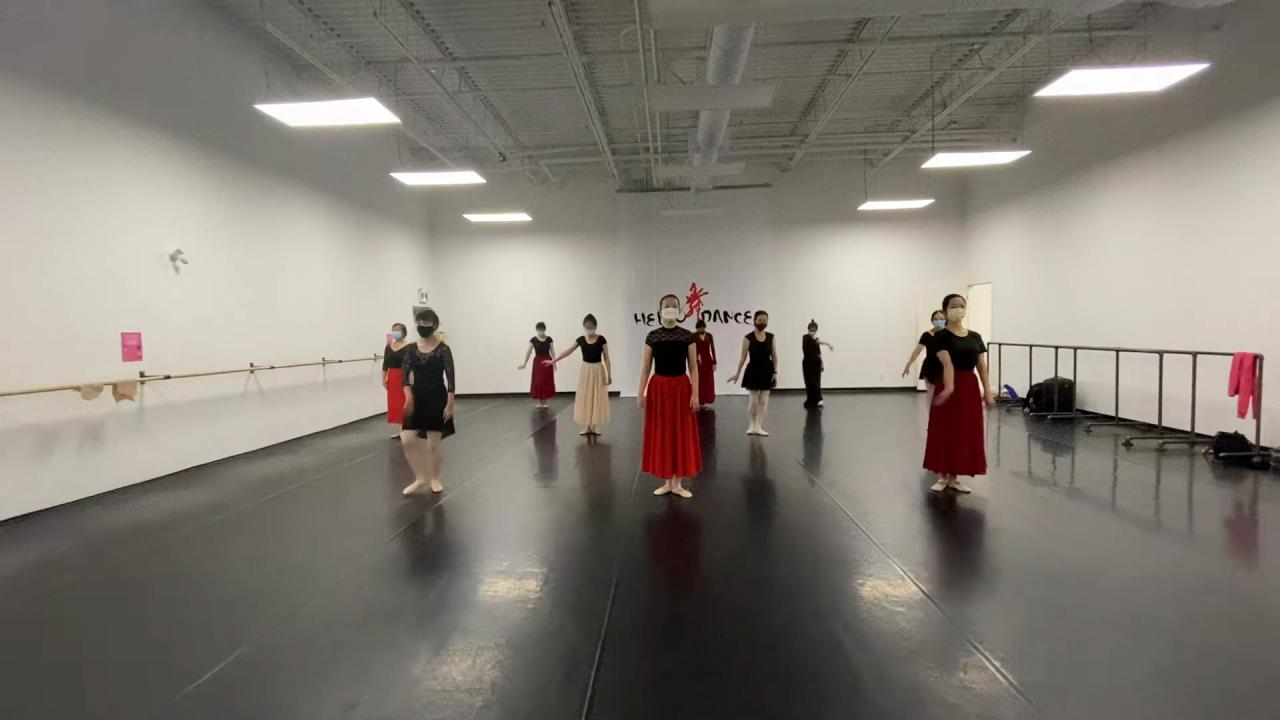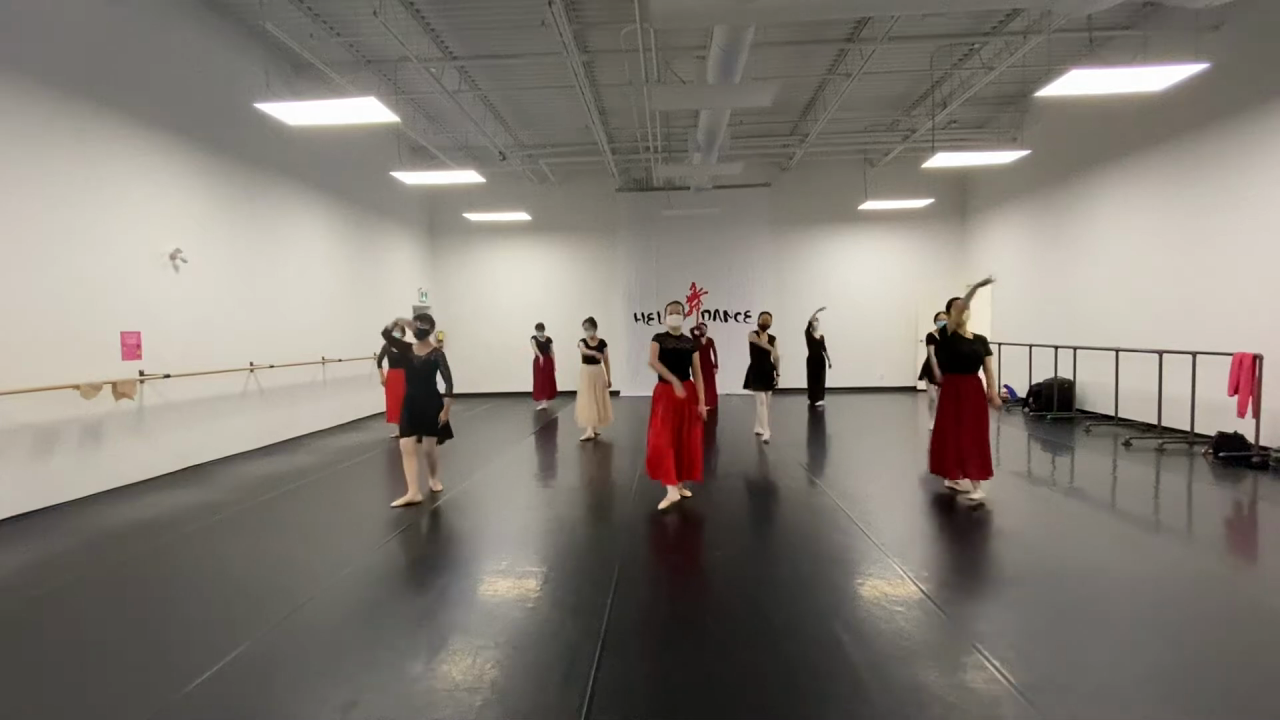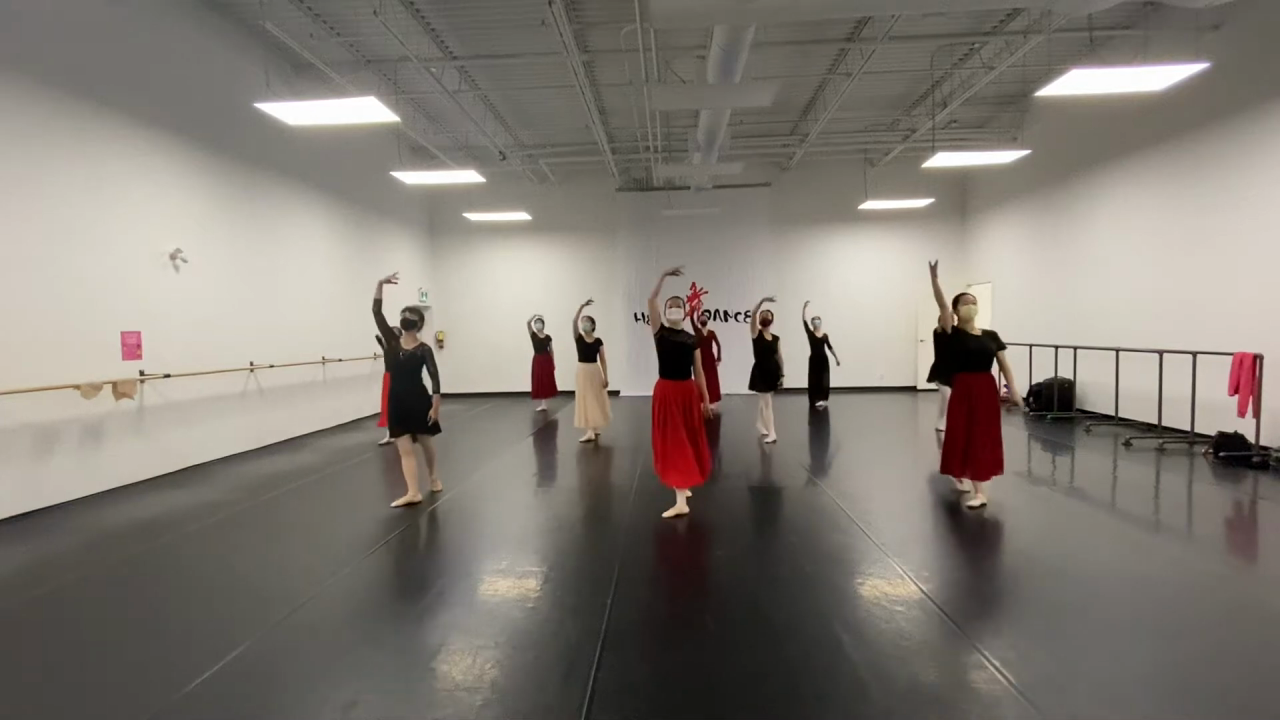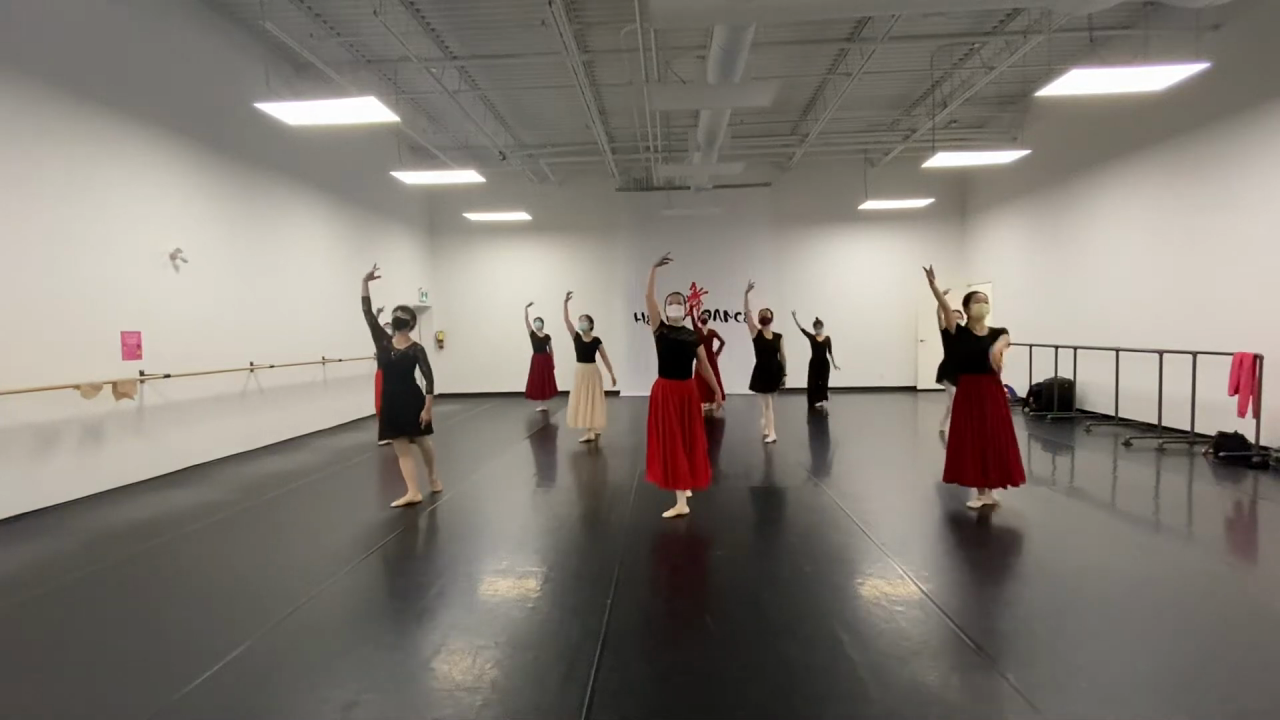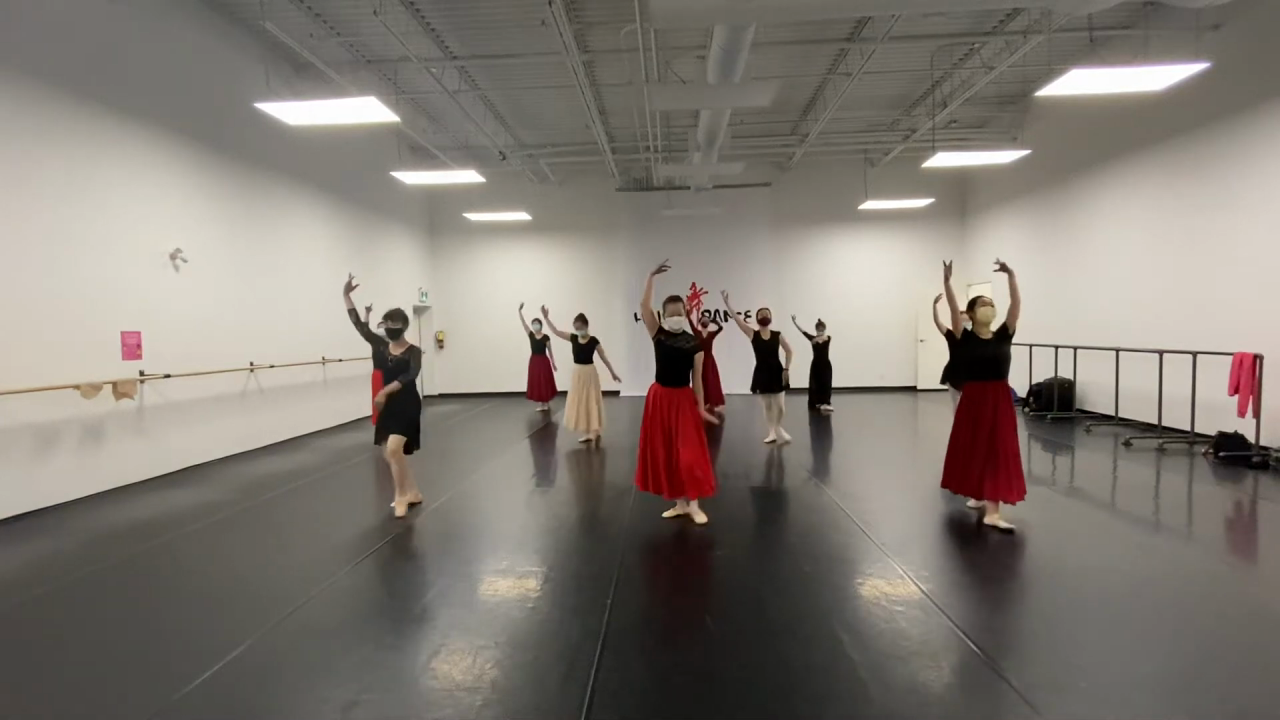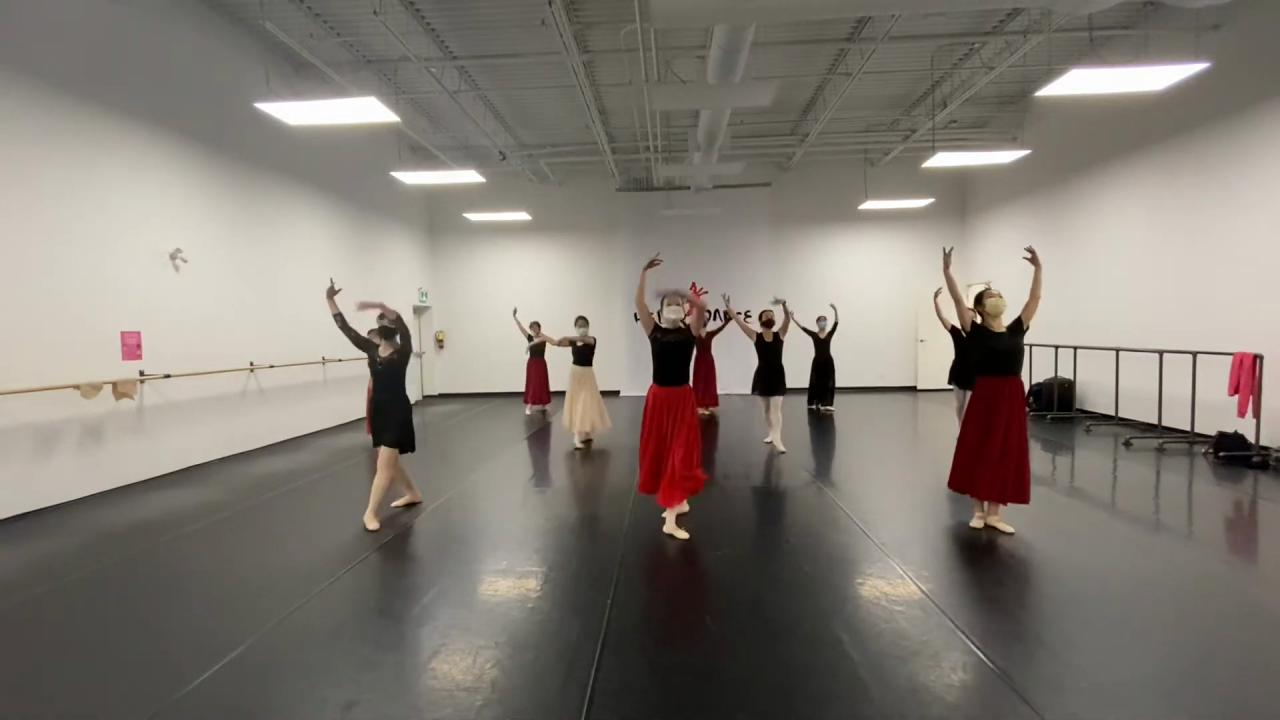
dt=0.4s
person 1, frame 1
left shoulder: (687, 336)
right shoulder: (653, 336)
left elbow: (693, 367)
right elbow: (646, 367)
left wrist: (695, 392)
right wrist: (641, 392)
left hip: (681, 386)
right hip: (659, 386)
left knee: (681, 435)
right knee: (661, 435)
left ankle: (677, 484)
right ankle: (667, 482)
person 1, frame 2
left shoulder: (690, 343)
right shoulder: (658, 339)
left elbow: (697, 374)
right elbow: (652, 362)
left wrist: (701, 401)
right wrist: (674, 381)
left hip: (688, 393)
right hip: (664, 393)
left knee: (687, 442)
right knee: (662, 442)
left ankle: (679, 484)
right ankle: (671, 490)
person 1, frame 3
left shoulder: (692, 339)
right shoulder: (659, 332)
left elbow: (699, 371)
right elbow: (651, 302)
left wrist: (706, 399)
right wrist: (663, 278)
left hip: (688, 392)
right hip: (666, 392)
left knee: (689, 441)
right knee: (672, 443)
left ankle: (683, 485)
right ankle: (681, 501)
person 1, frame 4
left shoulder: (693, 336)
right shoulder: (659, 329)
left elbow: (704, 366)
right elbow: (649, 298)
left wrist: (717, 391)
right wrist: (654, 269)
left hip: (687, 391)
right hip: (664, 390)
left knee: (688, 441)
right knee: (669, 443)
left ankle: (685, 485)
right ankle: (681, 500)
person 1, frame 5
left shoulder: (694, 342)
right shoulder: (658, 334)
left elbow: (697, 378)
right elbow: (644, 306)
left wrist: (702, 407)
right wrist: (652, 276)
left hip: (683, 398)
right hip: (659, 397)
left knee: (689, 451)
right knee: (663, 451)
left ankle: (693, 503)
right ankle: (680, 500)
person 1, frame 6
left shoulder: (690, 332)
right shoulder: (654, 331)
left elbow: (701, 306)
right elbow: (638, 302)
left wrist: (681, 293)
right wrist: (644, 271)
left hip: (682, 397)
right hip: (658, 396)
left knee: (680, 454)
right knee: (659, 451)
left ankle: (670, 520)
right ankle: (677, 503)
person 2, frame 1
left shoulder: (975, 337)
right shoulder: (941, 336)
left elbow: (982, 366)
right elbow: (947, 361)
left wrist: (987, 391)
right wrist: (948, 387)
left hip: (970, 387)
right hip: (950, 386)
left knee: (967, 434)
right knee: (945, 433)
left ankle: (954, 478)
right ankle: (942, 477)
person 2, frame 2
left shoulder: (981, 340)
right shoulder: (948, 336)
left elbow: (988, 368)
right elbow: (957, 311)
left wrist: (993, 392)
right wrist: (976, 287)
left hip: (975, 390)
right hip: (953, 390)
left knee: (974, 438)
right knee: (956, 437)
left ankle: (953, 479)
right ankle: (976, 487)
person 2, frame 3
left shoulder: (991, 336)
right shoulder: (953, 334)
left elbow: (1004, 364)
right elbow: (942, 307)
left wrist: (1013, 391)
right wrist: (935, 279)
left hip: (988, 389)
right hip: (964, 389)
left knee: (984, 438)
right knee: (965, 436)
left ankle: (963, 478)
right ankle: (979, 492)
person 2, frame 4
left shoulder: (998, 333)
right shoulder: (959, 333)
left elbow: (1004, 340)
right elbow: (945, 308)
left wrist: (998, 348)
right wrist: (932, 284)
left hip: (993, 391)
right hip: (968, 392)
left knee: (997, 443)
right knee: (971, 442)
left ankle: (990, 488)
right ankle: (980, 491)
person 2, frame 5
left shoulder: (1004, 336)
right shoulder: (965, 339)
left elbow: (1016, 304)
right elbow: (953, 309)
left wrist: (1010, 275)
right wrist: (947, 282)
left hip: (1001, 399)
right hip: (973, 399)
left knee: (1001, 454)
right knee: (972, 451)
left ankle: (993, 513)
right ankle: (977, 495)
person 2, frame 6
left shoulder: (1016, 330)
right shoulder: (975, 332)
left elbow: (1035, 299)
right elbow: (958, 300)
left wrist: (1038, 268)
right wrist: (947, 270)
left hip: (1013, 396)
right hip: (985, 396)
left knee: (1007, 455)
right knee: (979, 453)
left ankle: (994, 513)
right ankle: (979, 510)
person 3, frame 1
left shoulder: (443, 349)
right shoulder: (412, 349)
left elbow: (450, 378)
right elbow: (405, 375)
left wrist: (450, 404)
right wrist: (408, 395)
left hip: (437, 399)
right hip: (417, 399)
left knee: (434, 443)
right knee: (407, 440)
left ankle: (434, 478)
right ankle: (421, 478)
person 3, frame 2
left shoulder: (437, 353)
right shoulder: (406, 348)
left elbow: (448, 381)
right elbow: (385, 335)
left wrist: (446, 409)
right wrist: (398, 322)
left hip: (431, 403)
right hip: (410, 404)
left knee: (428, 448)
right knee: (407, 449)
left ankle: (433, 478)
right ankle: (413, 493)
person 3, frame 3
left shoulder: (424, 349)
right shoulder: (392, 341)
left elbow: (435, 379)
right elbow: (377, 313)
left wrist: (435, 406)
right wrist: (380, 286)
left hip: (418, 400)
right hip: (396, 400)
left knee: (426, 443)
right knee: (404, 449)
left ankle: (433, 477)
right ankle: (413, 493)
person 3, frame 4
left shoulder: (416, 349)
right shoulder: (383, 341)
left elbow: (429, 378)
right elbow: (368, 313)
left wrist: (427, 407)
right wrist: (365, 283)
left hip: (411, 400)
right hip: (390, 401)
left knee: (423, 444)
right knee: (402, 450)
left ankle: (433, 477)
right ankle: (414, 492)
person 3, frame 5
left shoulder: (413, 351)
right shoulder: (380, 346)
left elbow: (411, 374)
right elbow: (358, 324)
left wrist: (387, 390)
right wrist: (347, 295)
left hip: (407, 404)
right hip: (387, 404)
left knee: (394, 449)
right knee: (390, 453)
left ankle: (402, 495)
right ankle: (411, 493)
person 3, frame 6
left shoulder: (403, 351)
right shoulder: (372, 349)
left elbow: (403, 327)
right elbow: (345, 328)
left wrist: (380, 306)
right wrist: (331, 300)
left hip: (397, 408)
right hip: (377, 407)
left knee: (384, 463)
right knee: (390, 459)
left ankle: (370, 512)
right ankle: (413, 493)
